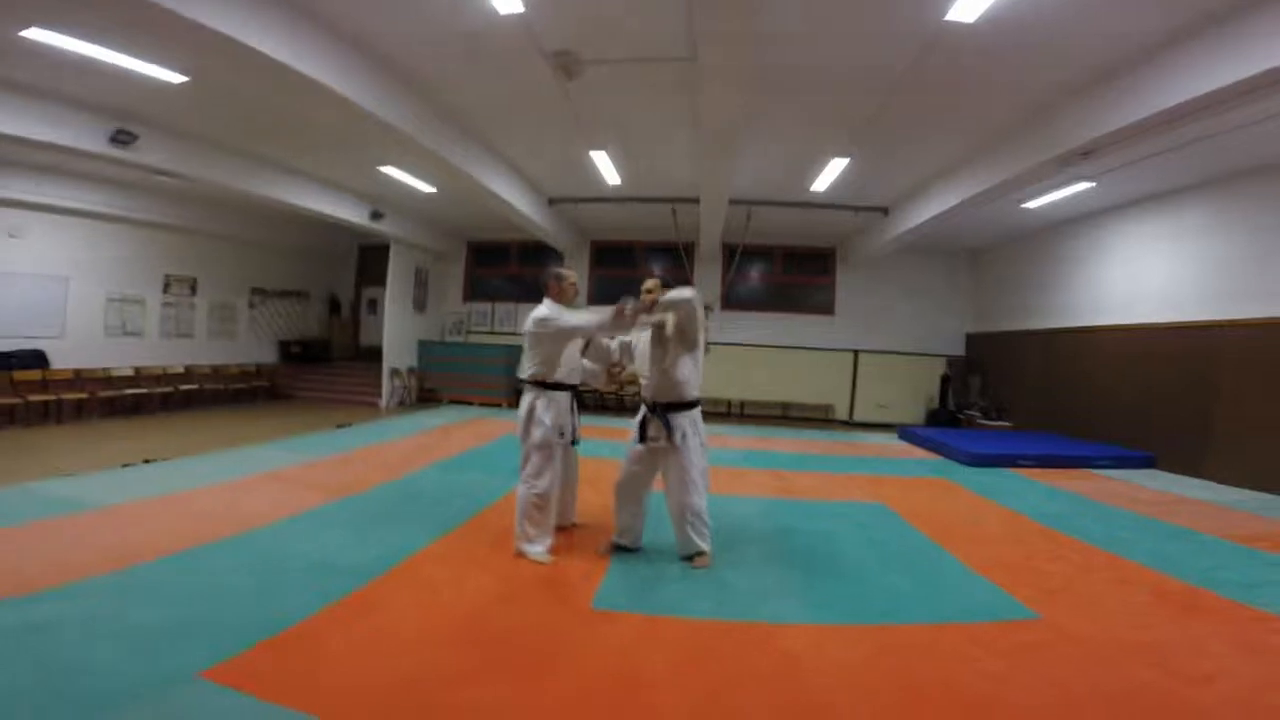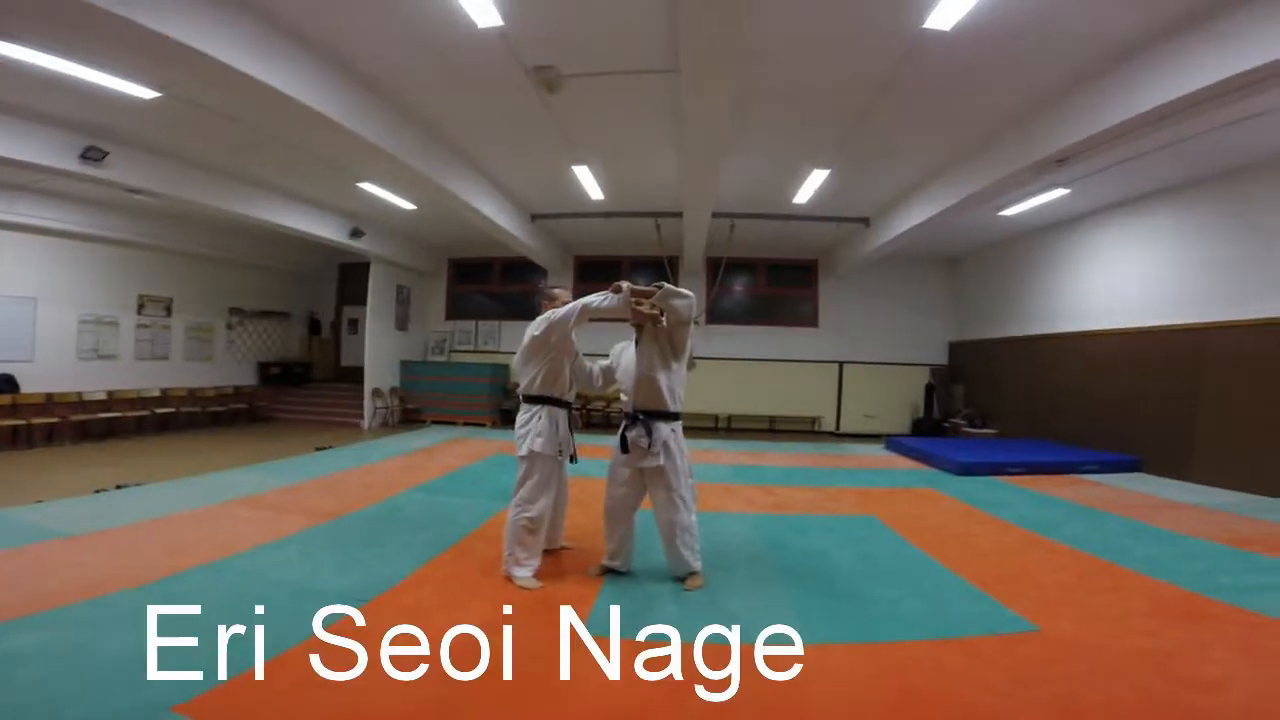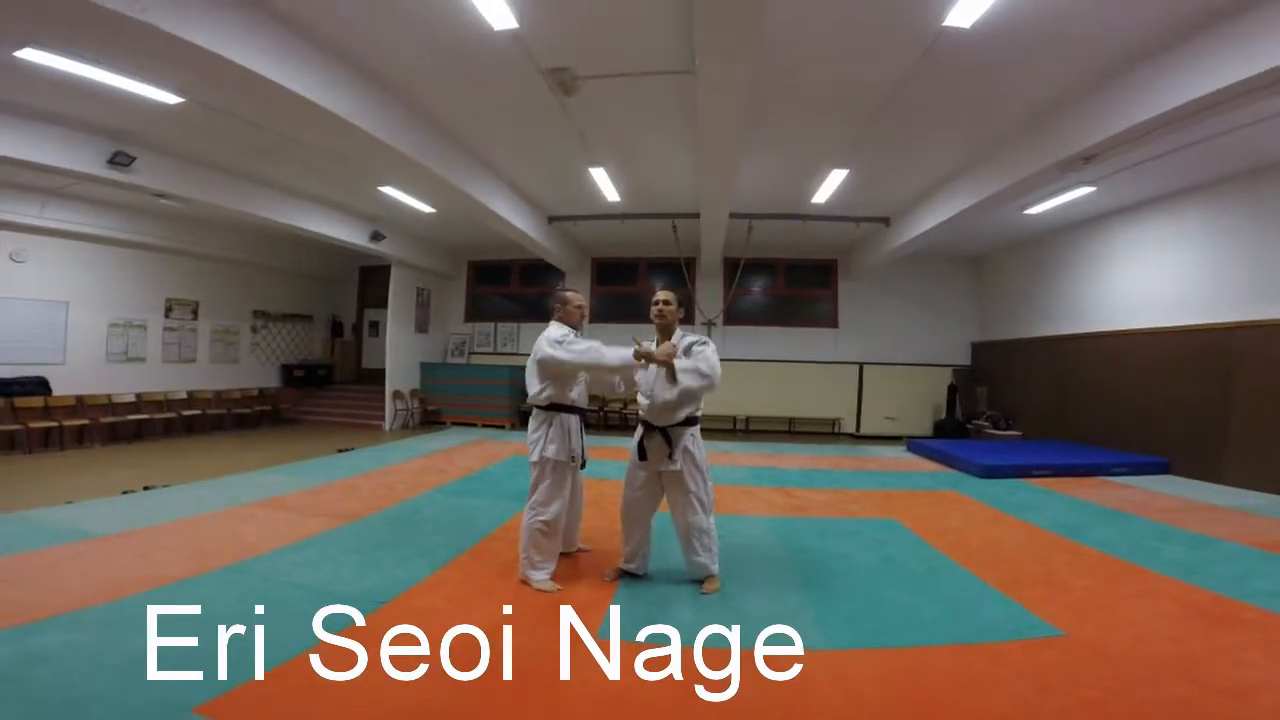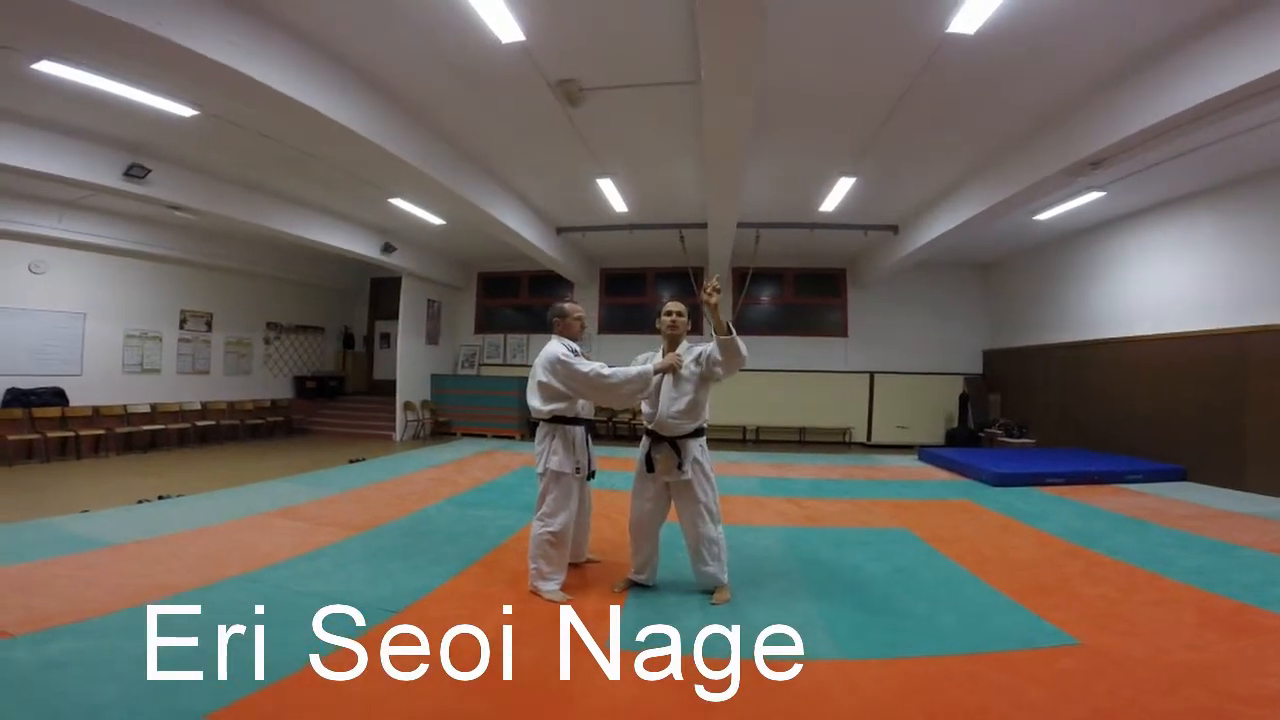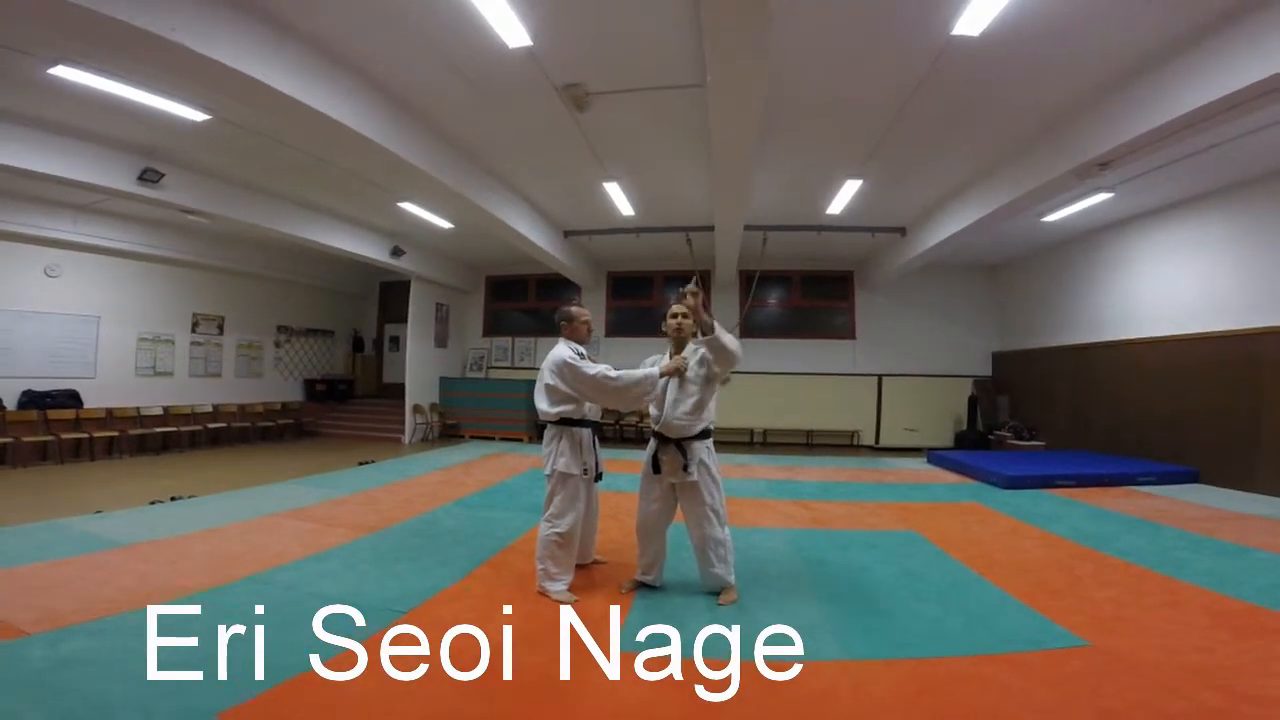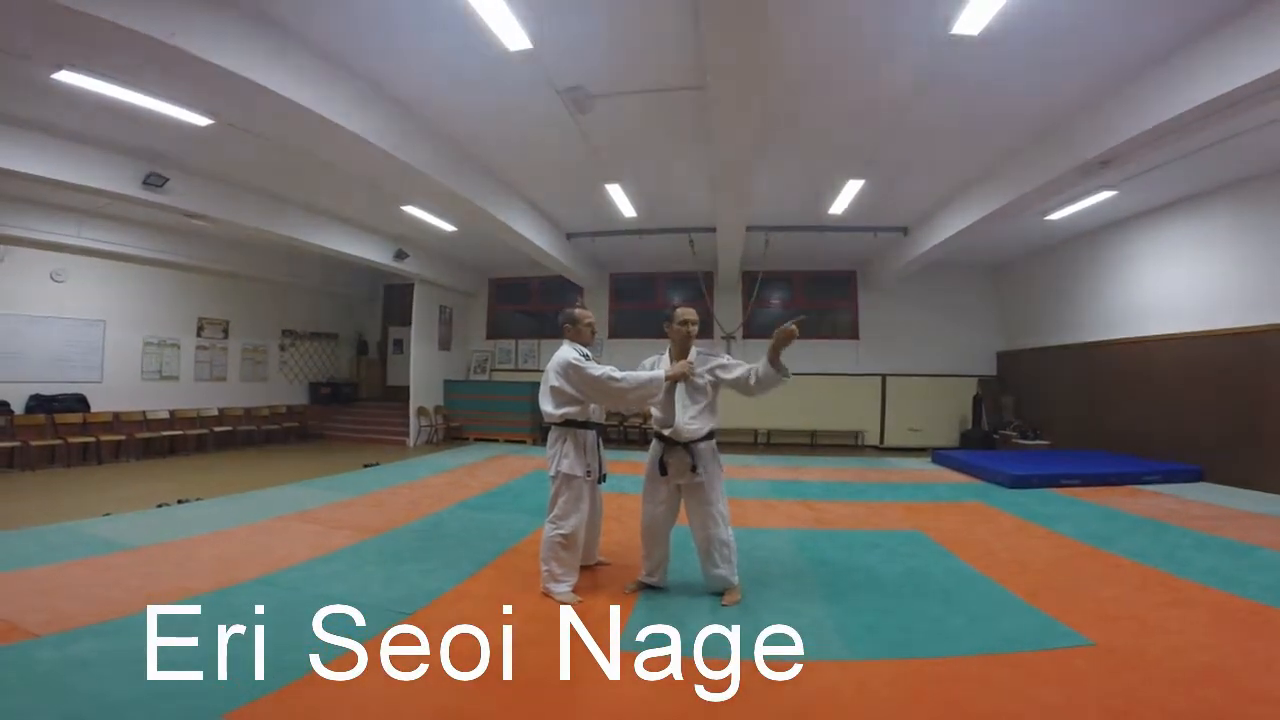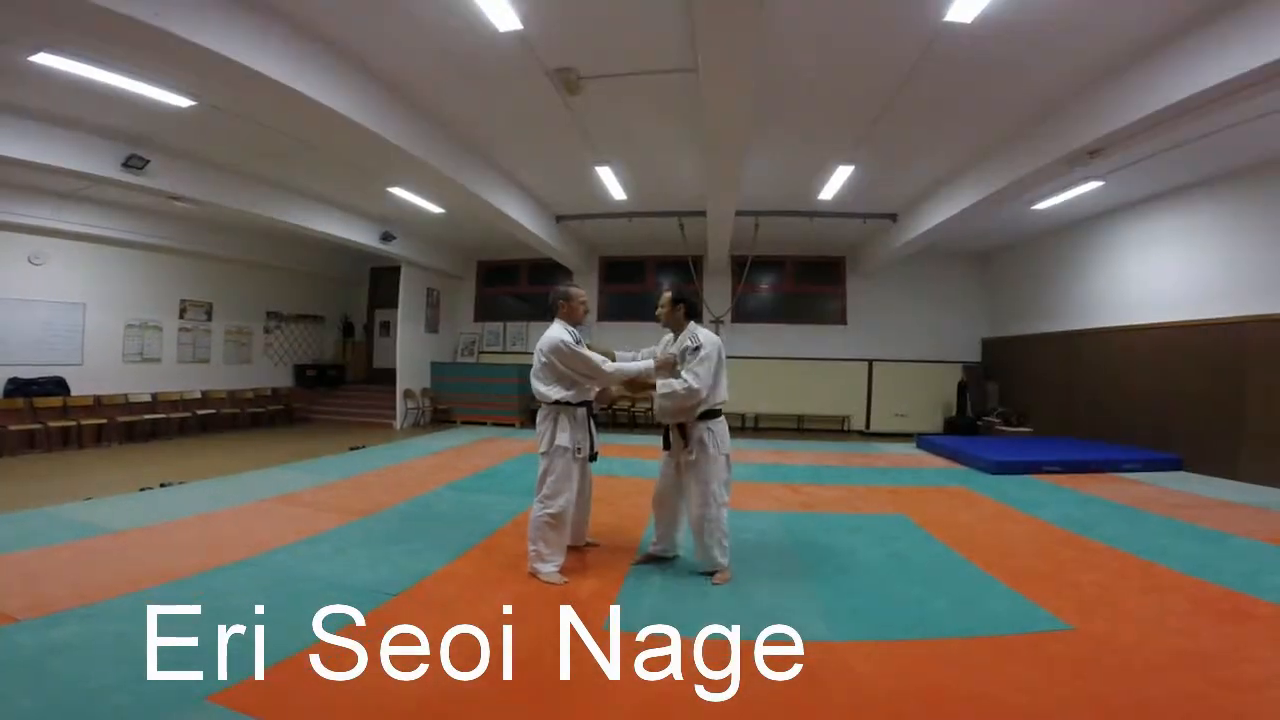
dt=0.7s
person 1, frame 1
left shoulder: (685, 325)
right shoulder: (641, 334)
left elbow: (687, 299)
right elbow: (616, 352)
left wrist: (649, 308)
left hip: (681, 420)
right hip: (649, 418)
left knee: (685, 488)
right knee: (630, 482)
left ankle: (697, 547)
right ankle: (626, 538)
person 1, frame 2
left shoulder: (671, 339)
right shoulder: (622, 351)
left elbow: (684, 301)
right elbow: (596, 377)
left wrist: (636, 289)
left hip: (662, 435)
right hip: (630, 434)
left knee: (674, 506)
right knee: (617, 504)
left ankle: (690, 567)
right ankle: (616, 561)
person 1, frame 3
left shoulder: (696, 345)
right shoulder: (643, 350)
left elbow: (710, 376)
left wrist: (668, 362)
left hip: (682, 440)
right hip: (647, 438)
left knee: (693, 510)
right knee: (635, 507)
left ankle: (707, 570)
right ankle: (632, 563)
person 1, frame 4
left shoulder: (702, 356)
right shoulder: (644, 361)
left elbow: (734, 358)
left wrist: (714, 314)
left hip: (689, 450)
right hip: (652, 449)
left knee: (702, 521)
right knee: (642, 519)
left ankle: (717, 581)
right ankle: (641, 574)
person 1, frame 5
left shoulder: (706, 357)
right shoulder: (653, 363)
left elbow: (730, 353)
left wrist: (702, 315)
left hip: (695, 452)
right hip: (659, 450)
left knee: (708, 522)
right knee: (649, 520)
left ankle: (724, 581)
right ankle: (647, 574)
person 1, frame 6
left shoulder: (713, 364)
right shoulder: (651, 366)
left elbow: (753, 380)
left wrist: (775, 351)
left hip: (700, 454)
right hip: (663, 453)
left knee: (712, 523)
right knee: (654, 521)
left ankle: (727, 582)
right ankle: (651, 576)
person 1, frame 7
left shoulder: (705, 341)
right shoulder: (670, 342)
left elbow: (693, 388)
right elbow: (643, 359)
left wrist: (649, 385)
right wrist: (607, 354)
left hip: (705, 433)
right hip: (680, 432)
left knee: (707, 502)
right knee: (666, 496)
left ankle: (717, 563)
right ankle: (663, 548)
person 2, frame 1
left shoulder: (561, 317)
right shoulder: (544, 317)
left elbow: (574, 361)
right elbow: (581, 324)
left wrist: (604, 372)
right wrist: (617, 319)
left hip: (562, 403)
right hip: (543, 405)
left knee: (565, 467)
right knee: (539, 474)
left ankle: (561, 518)
right ankle: (530, 542)
person 2, frame 2
left shoulder: (556, 337)
right shoulder: (544, 327)
left elbow: (582, 374)
right elbow: (583, 308)
right wrist: (625, 302)
left hip: (554, 420)
right hip: (540, 421)
left knee: (555, 489)
right knee: (533, 496)
left ankle: (549, 540)
right ankle: (518, 566)
person 2, frame 3
left shoulder: (564, 339)
right shoulder: (555, 338)
left elbow: (583, 373)
right elbow: (594, 356)
right wrist: (635, 356)
left hip: (567, 425)
right hip: (553, 427)
left knee: (570, 492)
right knee: (547, 500)
left ankle: (566, 543)
right ankle: (534, 570)
person 2, frame 4
left shoulder: (566, 352)
right shoulder: (557, 356)
left elbow: (590, 385)
right elbow: (603, 379)
right wrist: (656, 368)
left hip: (573, 437)
right hip: (559, 440)
left knee: (578, 503)
right knee: (555, 511)
left ankle: (574, 554)
right ankle: (544, 580)
person 2, frame 5
left shoulder: (574, 355)
right shoulder: (564, 358)
left elbow: (596, 389)
right elbow: (610, 382)
right wrist: (661, 372)
left hip: (580, 439)
right hip: (566, 442)
left knee: (585, 505)
right knee: (562, 513)
left ankle: (582, 555)
right ankle: (551, 581)
person 2, frame 6
left shoulder: (577, 358)
right shoulder: (569, 360)
left elbow: (602, 391)
right elbow: (615, 383)
right wrist: (667, 375)
left hip: (583, 441)
right hip: (571, 443)
left knee: (590, 506)
right knee: (567, 514)
left ankle: (585, 556)
right ankle: (556, 582)
person 2, frame 7
left shoulder: (568, 336)
right shoulder: (558, 340)
right elbow: (601, 370)
left wrist: (596, 390)
right wrist: (654, 364)
left hip: (575, 420)
right hip: (560, 424)
left knee: (579, 486)
right knee: (555, 494)
left ankle: (575, 537)
right ankle: (543, 562)
